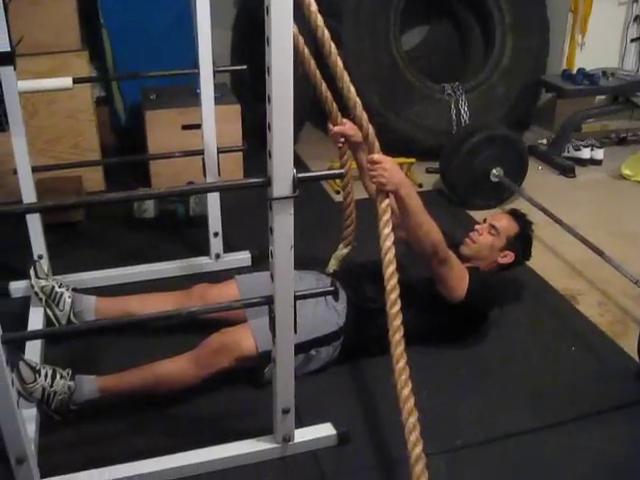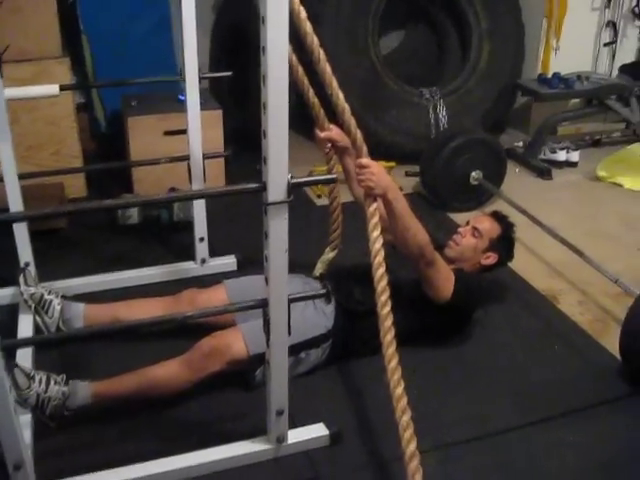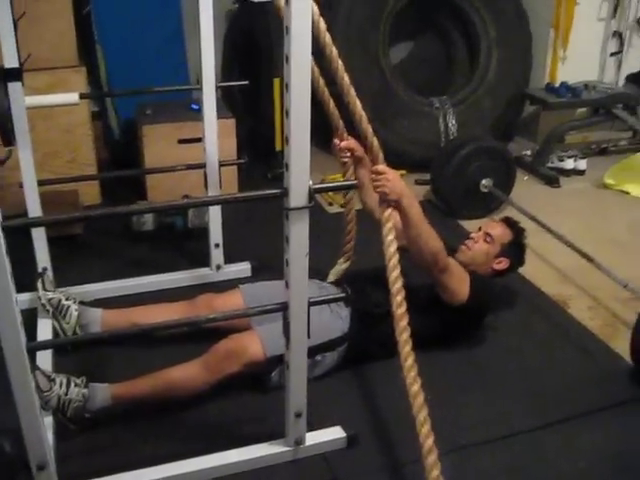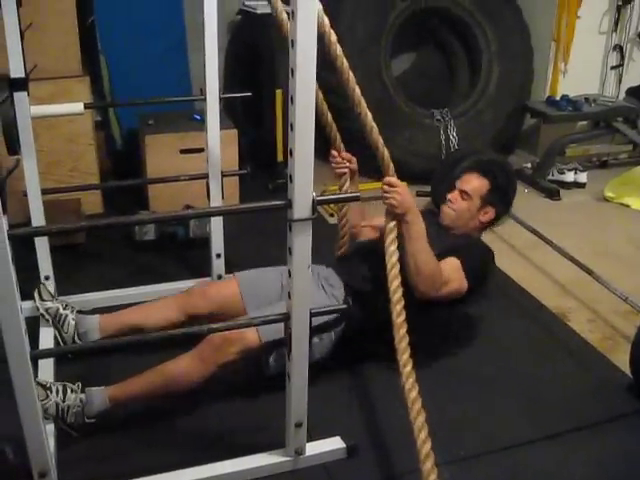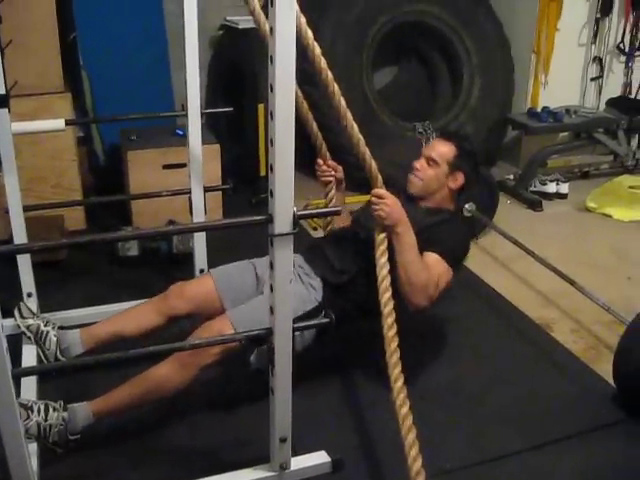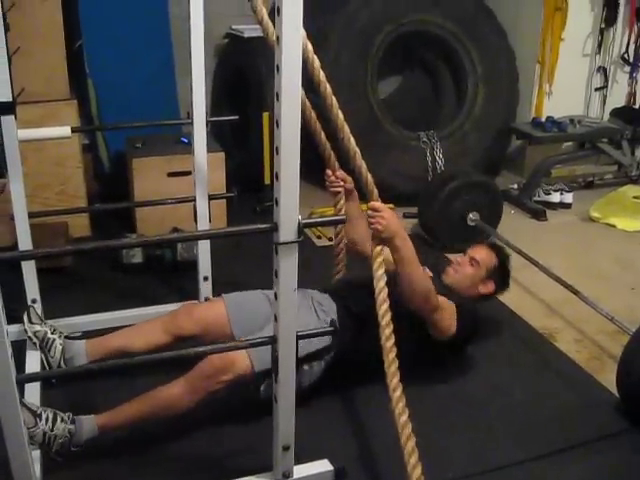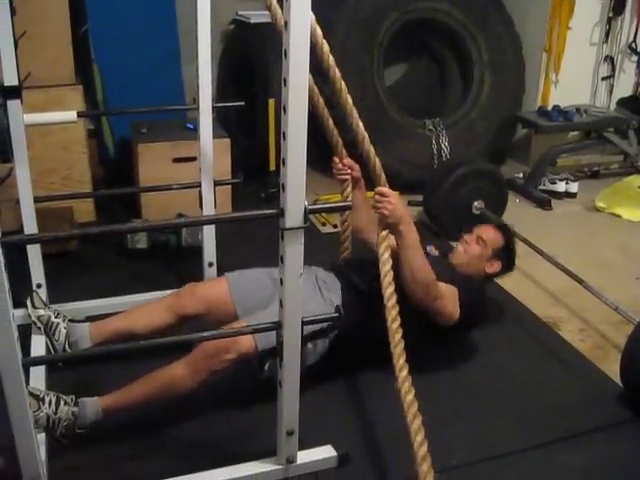
dt=0.5s
person 1, frame 1
left shoulder: (475, 293)
right shoulder: (452, 258)
left elbow: (435, 255)
right elbow: (397, 221)
left wrist: (404, 188)
right wrist: (361, 149)
left hip: (344, 322)
right hip: (330, 284)
left knee: (220, 350)
right knee: (201, 295)
left ankle: (73, 389)
right ankle: (78, 306)
person 1, frame 2
left shoulder: (459, 293)
right shoulder: (434, 260)
left elbow: (421, 256)
right elbow: (377, 215)
left wrist: (391, 191)
right wrist: (345, 153)
left hip: (333, 324)
right hip: (318, 288)
left knee: (212, 353)
right knee: (190, 301)
left ankle: (69, 395)
right ankle: (68, 316)
person 1, frame 3
left shoulder: (473, 294)
right shoulder: (447, 260)
left elbow: (434, 264)
right elbow: (383, 217)
left wrist: (406, 198)
right wrist: (362, 164)
left hip: (348, 327)
right hip: (330, 293)
left knee: (229, 354)
right knee: (206, 305)
left ankle: (89, 398)
right ankle: (85, 320)
person 1, frame 4
left shoulder: (473, 256)
right shoulder: (437, 218)
left elbow: (427, 284)
right elbow: (359, 231)
left wrist: (410, 216)
right wrist: (352, 182)
left hip: (345, 307)
right hip: (325, 277)
left knee: (223, 343)
right knee: (202, 296)
left ankle: (89, 404)
right ankle: (85, 328)
person 1, frame 5
left shoulder: (449, 231)
right shoulder: (405, 196)
left elbow: (418, 293)
left wrist: (400, 225)
right wrist: (336, 189)
left hip: (318, 295)
right hip: (297, 264)
left knee: (202, 345)
right knee: (177, 297)
left ankle: (72, 420)
right ankle: (66, 344)
person 1, frame 6
left shoulder: (457, 315)
right shoulder: (431, 269)
left elbow: (422, 304)
right elbow: (363, 245)
left wrist: (400, 239)
right wrist: (352, 198)
left hip: (331, 333)
right hip: (313, 300)
left knee: (213, 371)
right knee: (187, 318)
left ankle: (78, 430)
right ankle: (72, 354)
person 1, frame 7
left shoulder: (466, 293)
right shoulder: (435, 255)
left elbow: (421, 295)
right elbow: (369, 237)
left wrist: (405, 224)
right wrist: (358, 187)
left hip: (333, 308)
right hip: (315, 276)
left knee: (215, 351)
right knee: (190, 297)
left ankle: (82, 413)
right ankle: (75, 336)
